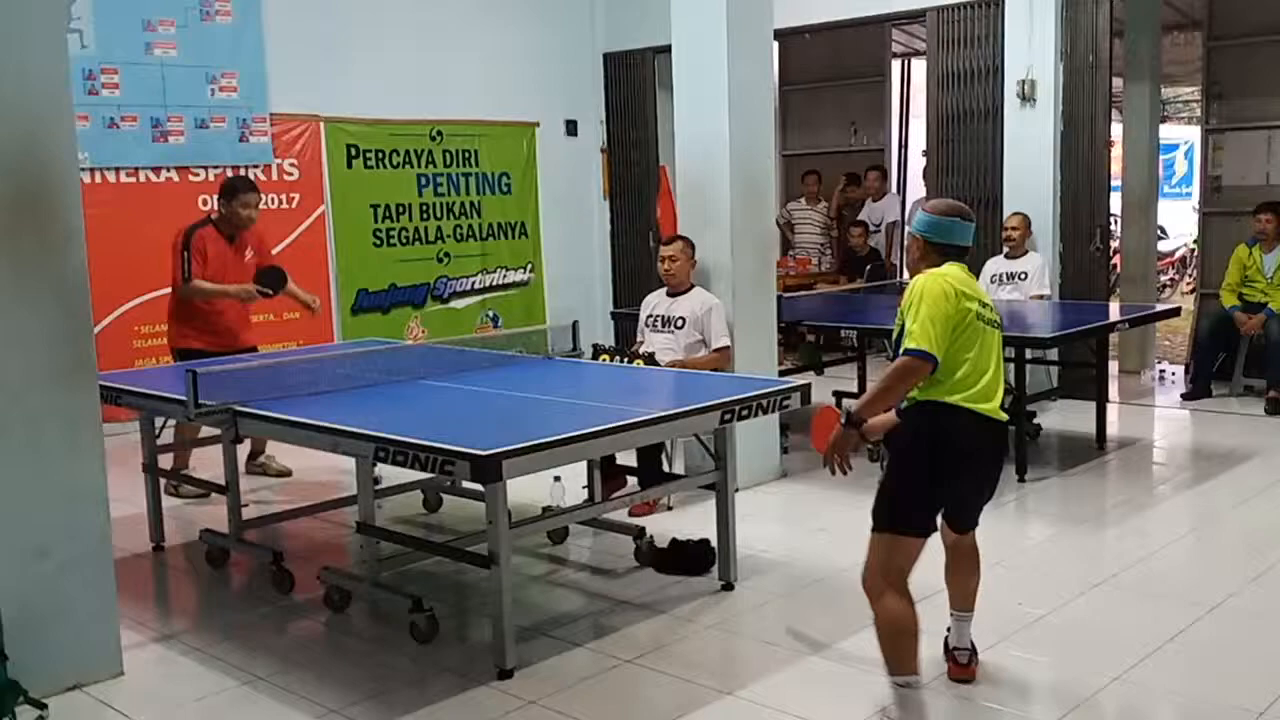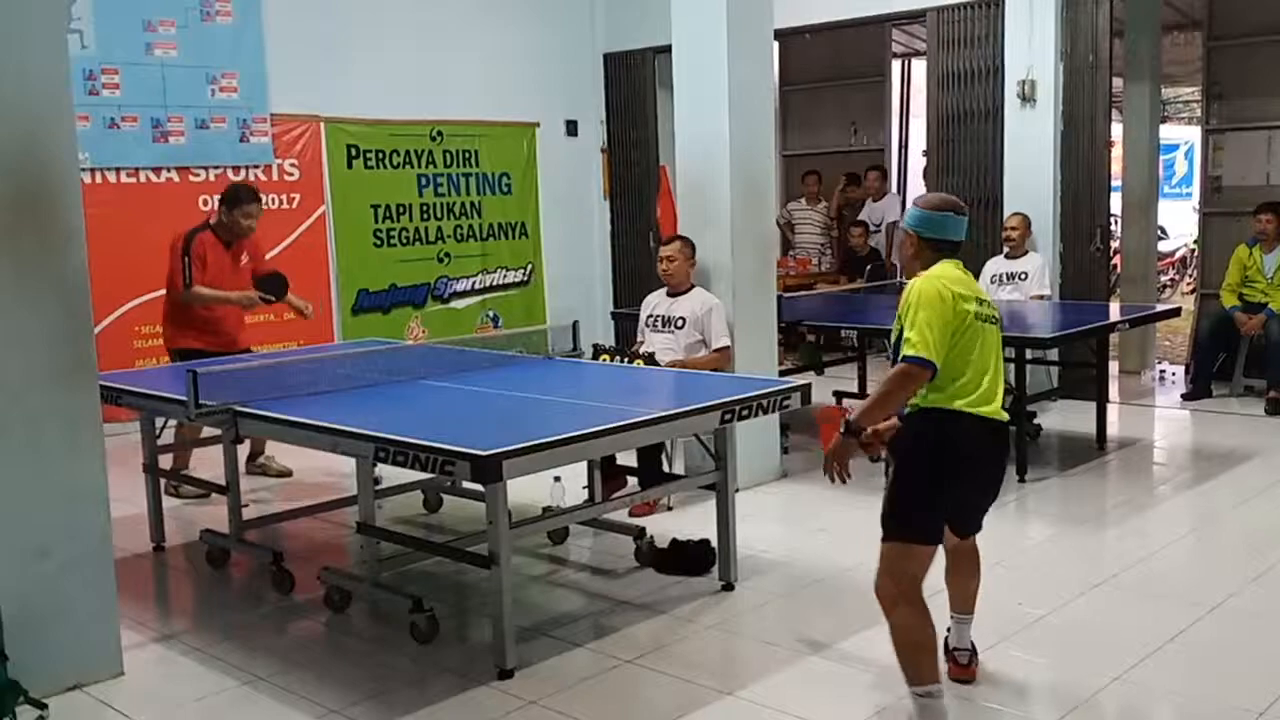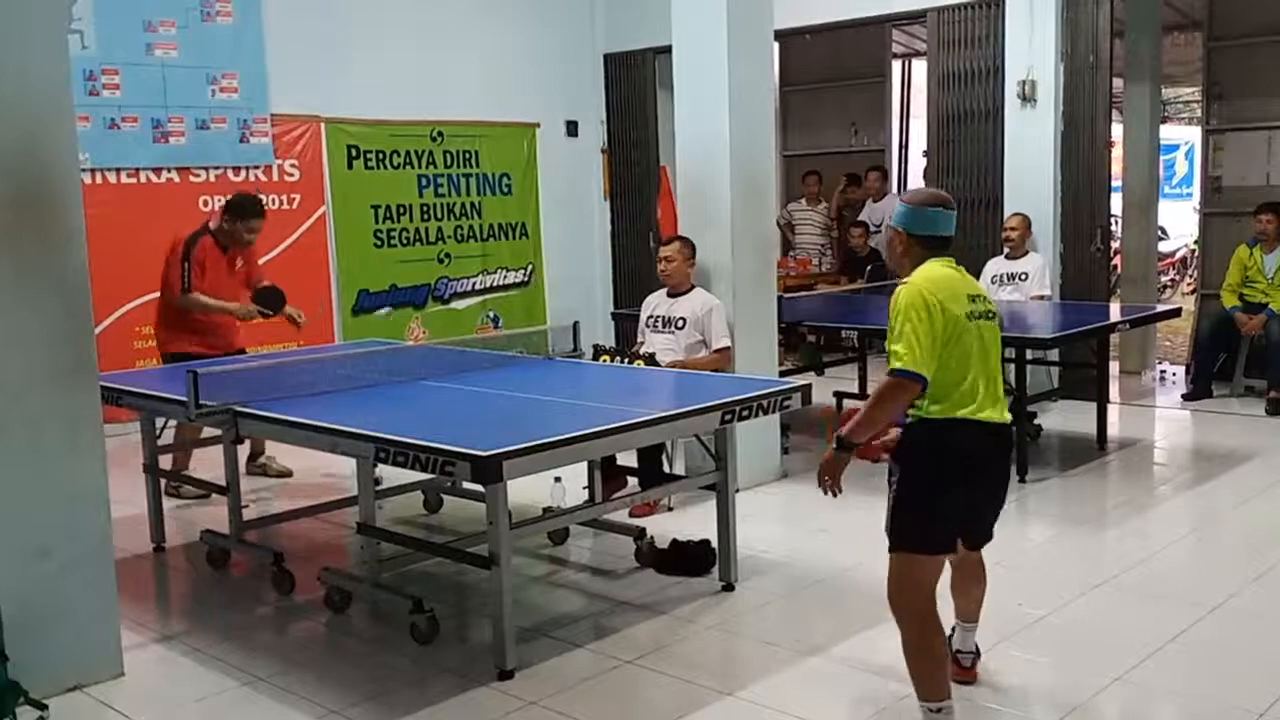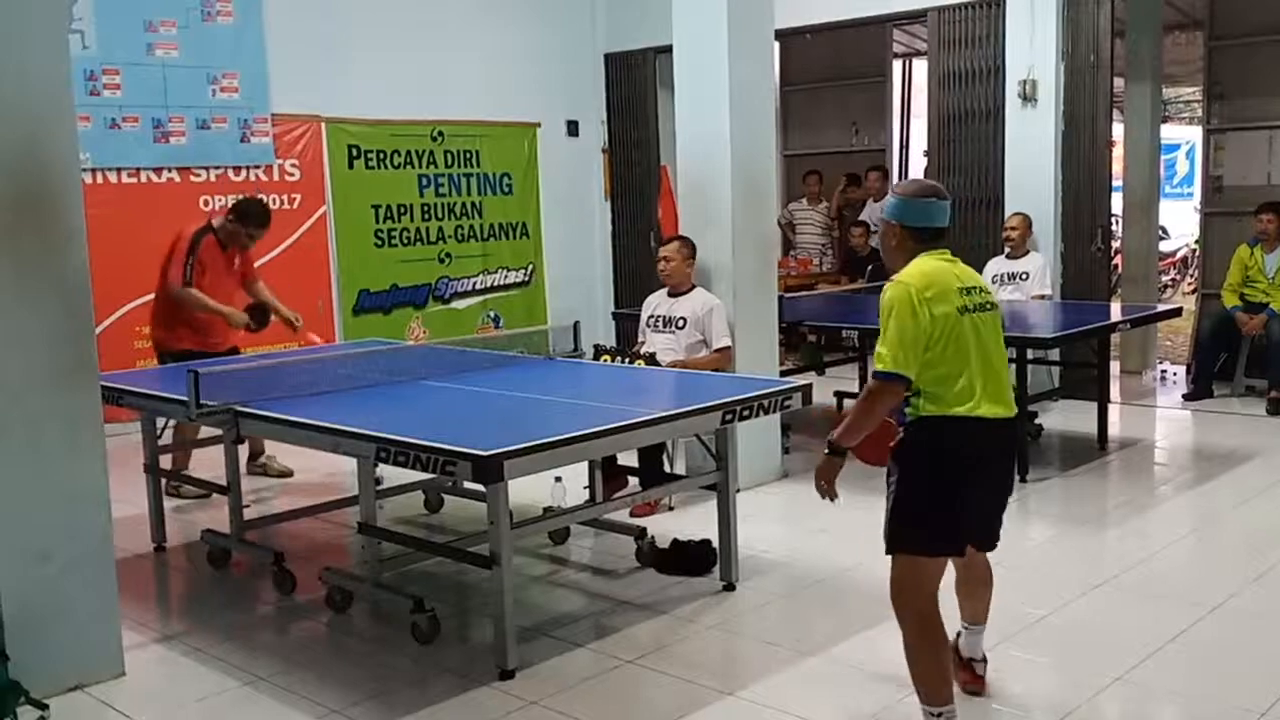
dt=0.1s
person 1, frame 1
left shoulder: (931, 285)
right shoulder: (978, 295)
left elbow: (916, 366)
left wrist: (853, 421)
right wrist: (886, 422)
left hip: (938, 435)
right hip: (986, 437)
left knee: (882, 578)
right knee: (959, 533)
left ankle: (909, 703)
right ankle: (960, 647)
person 1, frame 2
left shoulder: (929, 285)
right shoulder: (975, 291)
left elbow: (915, 372)
left wrist: (852, 429)
right wrist: (888, 427)
left hip: (942, 441)
right hip: (989, 439)
left knee: (896, 587)
right knee: (960, 537)
right ankle: (960, 648)
person 1, frame 3
left shoulder: (918, 290)
right shoulder: (973, 290)
left elbow: (905, 383)
left wrist: (845, 441)
right wrist: (904, 434)
left hip: (944, 447)
right hip: (991, 442)
left knee: (909, 595)
right knee: (965, 547)
right ankle: (962, 650)
person 1, frame 4
left shoulder: (908, 286)
right shoulder: (973, 282)
left elbow: (891, 385)
left wrist: (837, 446)
right wrist: (916, 432)
left hip: (944, 446)
right hip: (996, 438)
left knee: (912, 597)
right knee: (971, 550)
right ankle: (970, 656)
person 2, frame 1
left shoulder: (252, 237)
right shoulder: (194, 237)
right elbow: (186, 287)
left wrist: (301, 295)
right wrist: (233, 291)
left hip: (238, 339)
right hip: (194, 339)
left ankle: (257, 457)
right ankle: (177, 476)
person 2, frame 2
left shoulder: (247, 242)
right shoulder: (193, 241)
left elbow: (265, 277)
right elbow: (186, 293)
left wrist: (294, 301)
right wrist: (234, 298)
left hip: (233, 341)
right hip: (190, 340)
left ankle: (256, 457)
right ankle: (177, 475)
person 2, frame 3
left shoulder: (242, 247)
right shoulder: (192, 245)
left elbow: (257, 282)
right elbow: (183, 298)
left wrist: (286, 309)
right wrist: (234, 309)
left hip: (227, 342)
right hip: (184, 342)
left ankle: (257, 458)
right ankle: (176, 478)
person 2, frame 4
left shoulder: (238, 246)
right shoulder: (194, 241)
left elbow: (252, 282)
right elbow: (178, 290)
left wrist: (281, 310)
right wrist: (226, 313)
left hip: (219, 340)
right hip: (178, 339)
left ankle: (257, 458)
right ankle: (176, 477)
person 3, frame 1
left shoulder: (706, 303)
right shoulder: (650, 301)
left elbow: (723, 358)
left wrist: (684, 364)
left ankle: (650, 488)
right ankle: (610, 475)
person 3, frame 2
left shoulder: (706, 303)
right shoulder: (651, 300)
left elbow: (723, 357)
left wrist: (684, 364)
left ankle: (651, 488)
right ankle: (610, 475)
person 3, frame 3
left shoulder: (707, 304)
right shoulder: (651, 301)
left elbow: (724, 358)
left wrist: (685, 365)
left ankle: (651, 488)
right ankle: (610, 475)
person 3, frame 4
left shoulder: (708, 304)
right shoulder: (652, 301)
left elbow: (724, 358)
left wrist: (686, 364)
left ankle: (652, 488)
right ankle: (611, 475)
person 4, frame 1
right shoulder: (1244, 250)
right elbow: (1228, 289)
right wrist: (1237, 314)
right hip: (1245, 305)
right knee: (1205, 326)
right ankle: (1201, 385)
person 4, frame 2
right shoulder: (1244, 250)
right elbow: (1228, 289)
right wrist: (1237, 314)
right hip: (1245, 306)
right knee: (1206, 326)
right ankle: (1201, 385)
person 4, frame 3
right shoulder: (1244, 251)
right elbow: (1228, 289)
right wrist: (1237, 314)
right hip: (1246, 306)
right knee: (1206, 326)
right ankle: (1202, 385)
person 4, frame 4
right shoulder: (1245, 250)
right elbow: (1229, 289)
right wrist: (1238, 314)
right hip: (1247, 306)
right knee: (1207, 326)
right ankle: (1203, 385)
